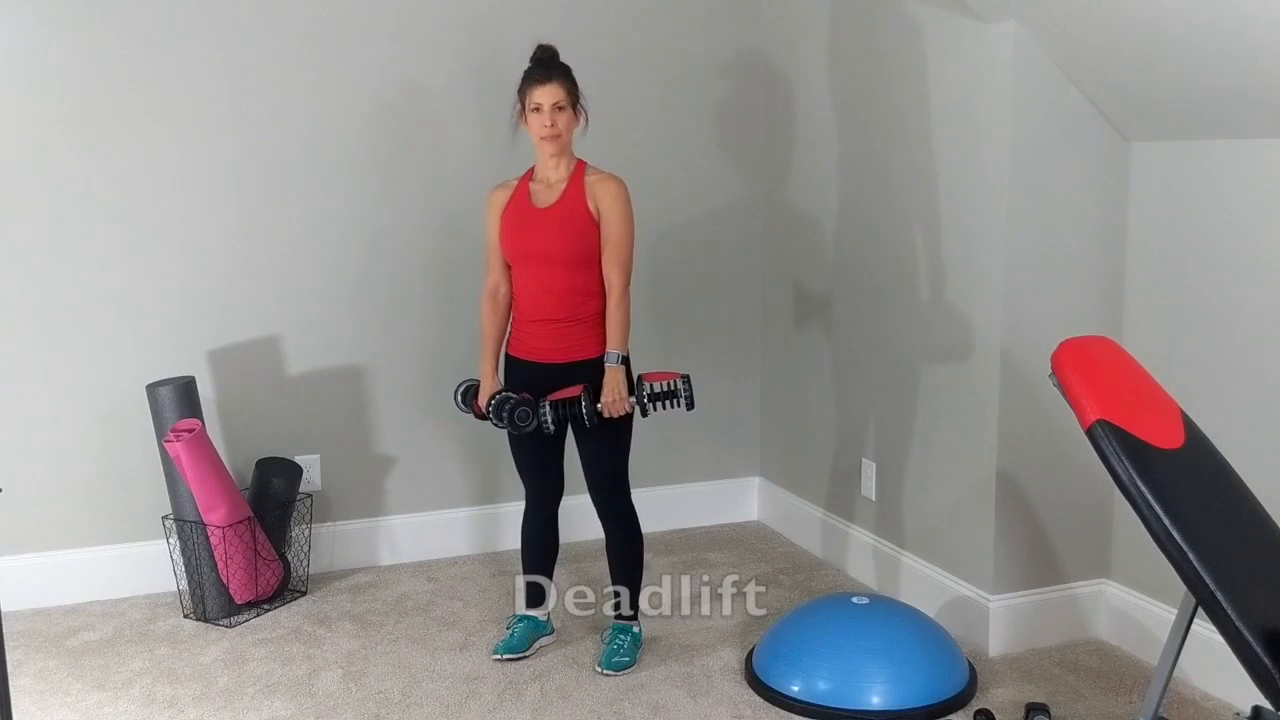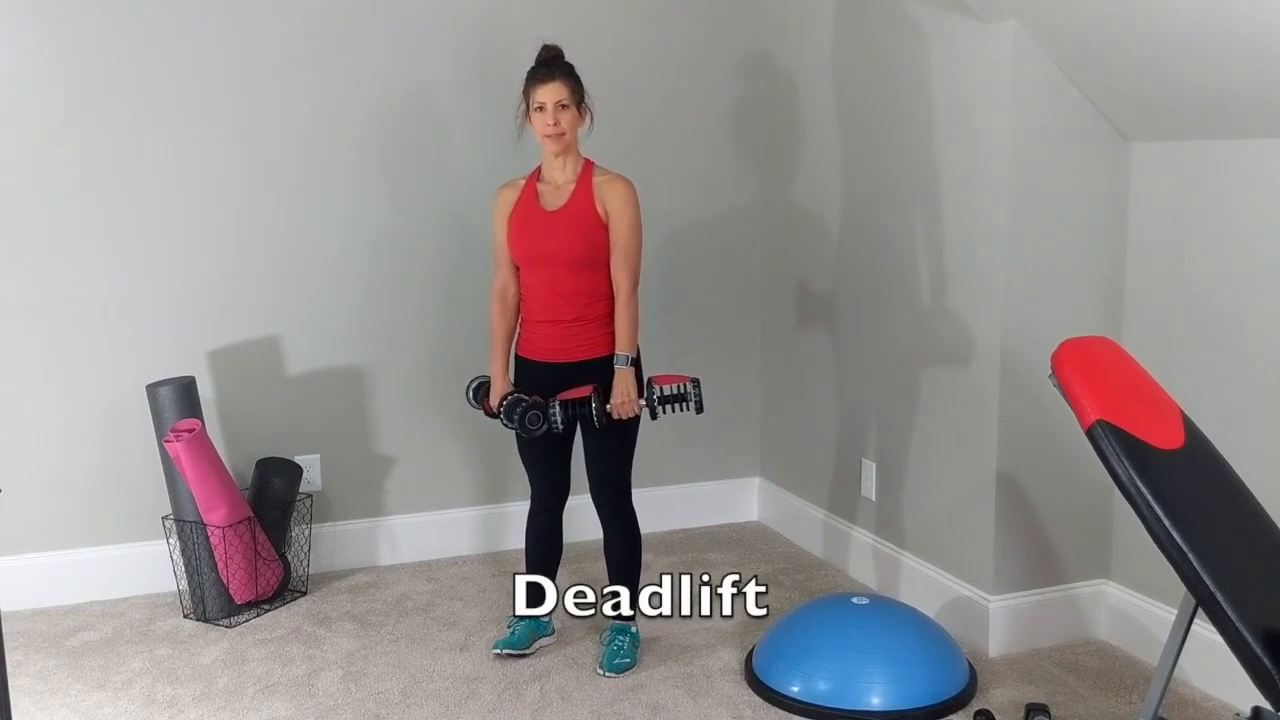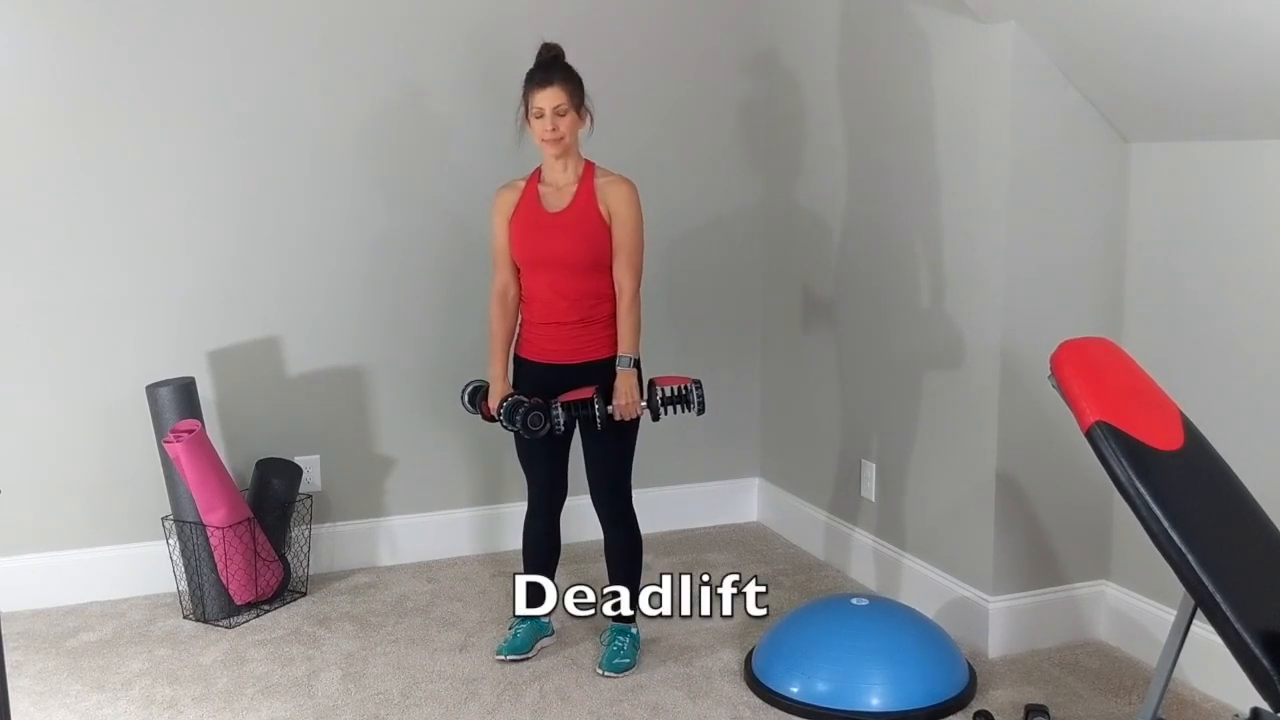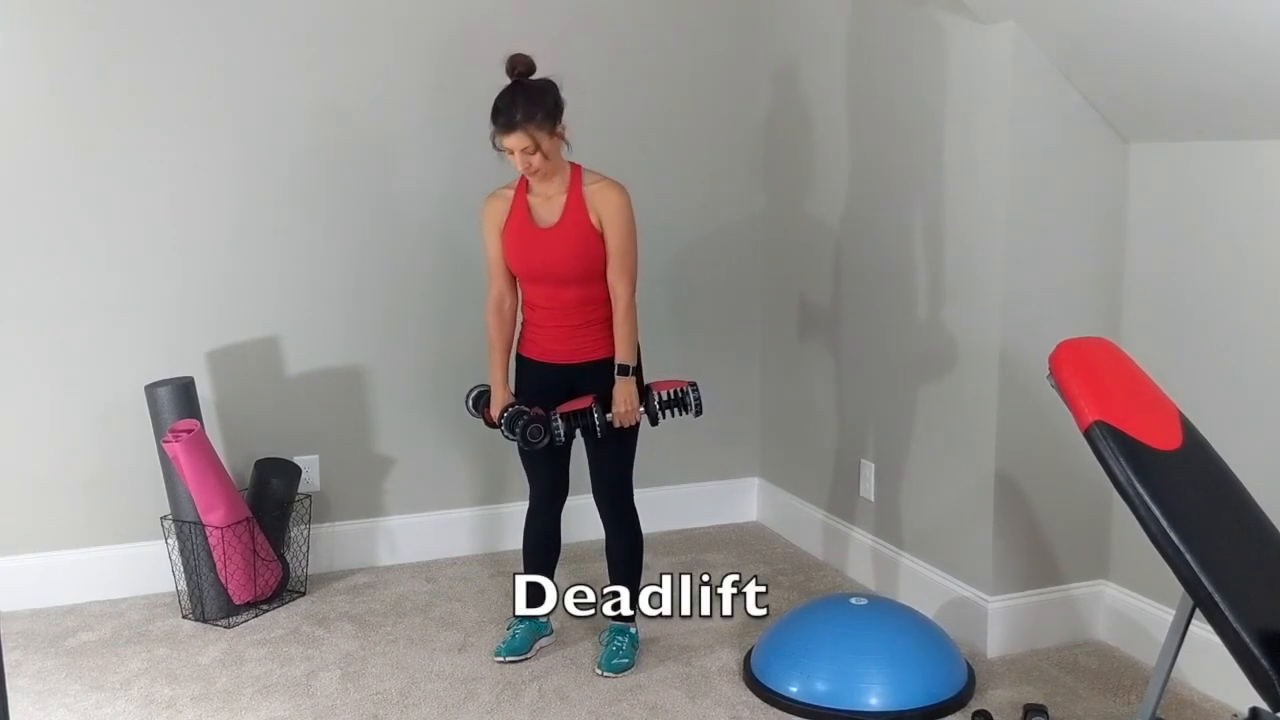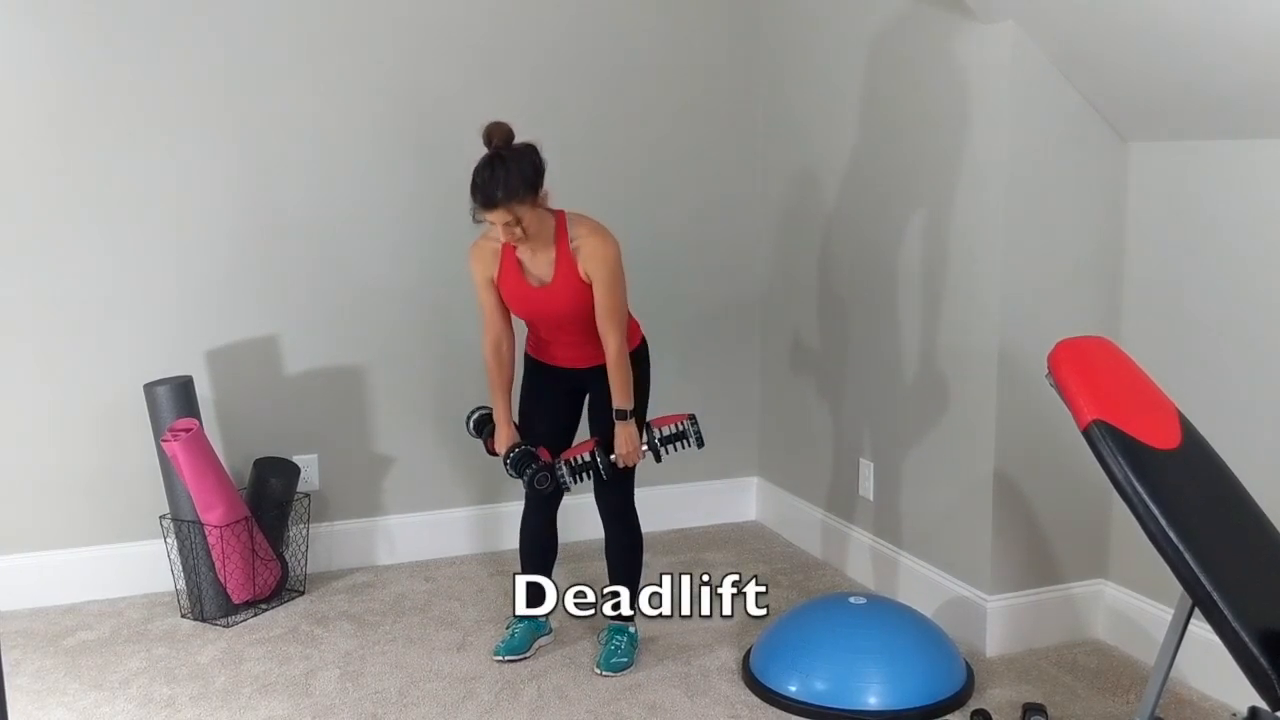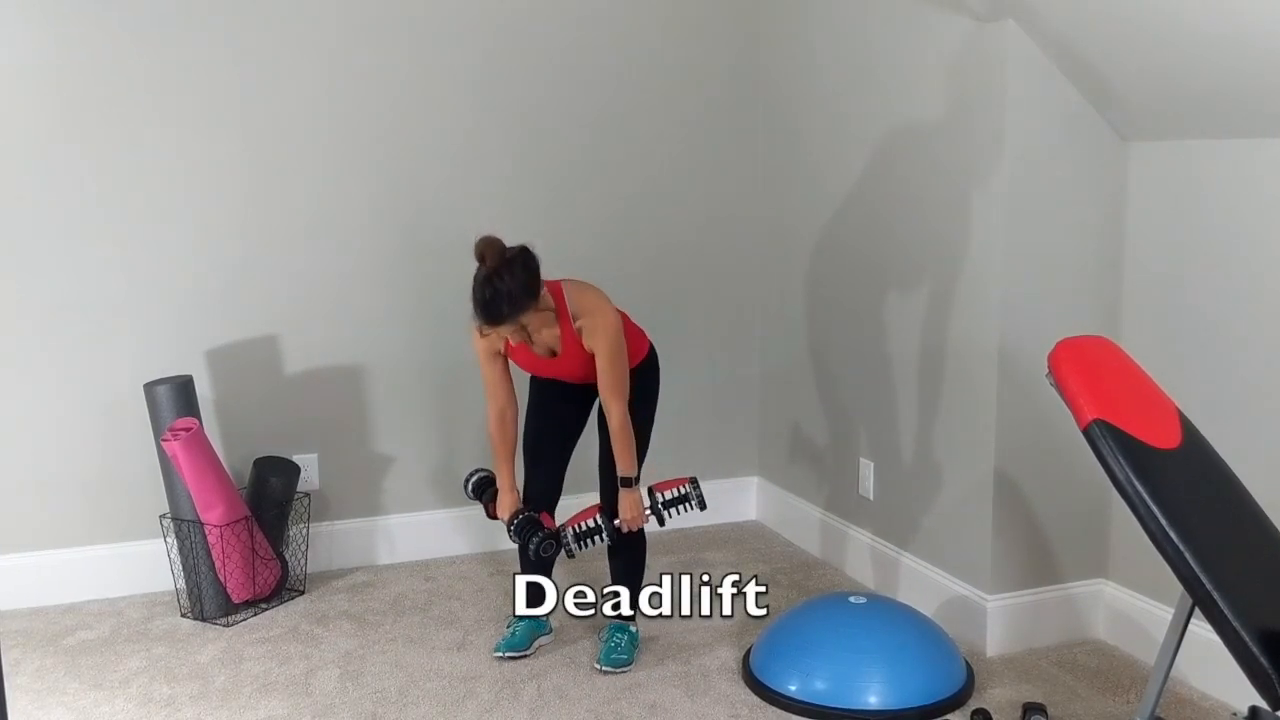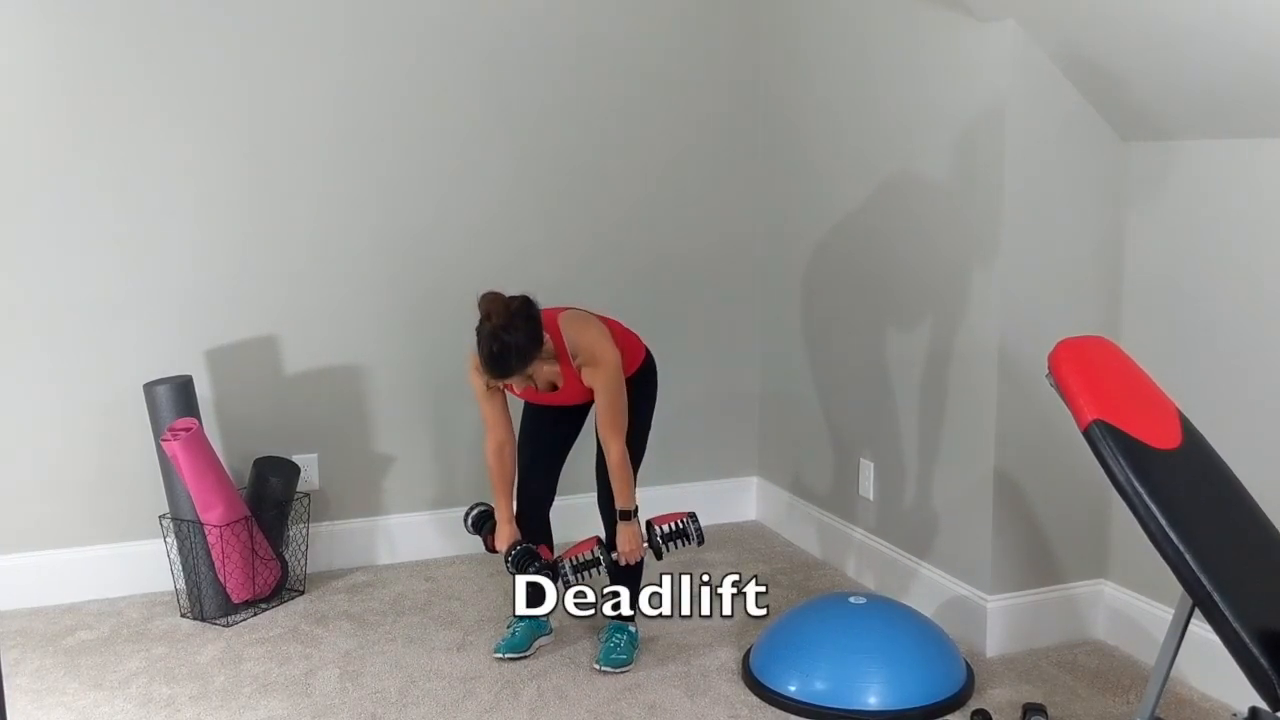
dt=0.7s
person 1, frame 1
left shoulder: (604, 189)
right shoulder: (503, 197)
left elbow: (616, 286)
right elbow: (496, 289)
left wrist: (616, 367)
right wrist: (487, 372)
left hip: (591, 367)
right hip: (527, 369)
left knee: (611, 496)
right knee: (539, 496)
left ankle: (625, 622)
right ankle: (535, 614)
person 1, frame 2
left shoulder: (612, 190)
right shoulder: (510, 198)
left elbow: (624, 288)
right elbow: (505, 289)
left wrist: (624, 369)
right wrist: (499, 372)
left hip: (602, 366)
right hip: (537, 369)
left knee: (611, 497)
right knee: (545, 495)
left ankle: (624, 624)
right ankle: (535, 615)
person 1, frame 3
left shoulder: (615, 192)
right shoulder: (509, 199)
left elbow: (627, 289)
right elbow: (505, 291)
left wrist: (627, 369)
right wrist: (497, 374)
left hip: (601, 368)
right hip: (535, 371)
left knee: (612, 500)
right knee: (542, 498)
left ankle: (623, 626)
right ankle: (535, 616)
person 1, frame 4
left shoulder: (605, 197)
right shoulder: (498, 207)
left elbow: (622, 295)
right elbow: (501, 299)
left wrist: (625, 378)
right wrist: (498, 382)
left hip: (604, 366)
right hip: (538, 369)
left knee: (612, 499)
right knee: (544, 497)
left ankle: (622, 625)
right ankle: (533, 616)
person 1, frame 5
left shoulder: (592, 244)
right shoulder: (485, 255)
left elbow: (613, 340)
right elbow: (498, 342)
left wrist: (624, 419)
right wrist: (503, 421)
left hip: (613, 366)
right hip: (547, 370)
left knee: (613, 499)
right knee: (539, 495)
left ankle: (622, 624)
right ankle: (532, 615)
person 1, frame 6
left shoulder: (593, 314)
right shoulder: (489, 328)
left elbow: (615, 410)
right elbow: (500, 409)
left wrist: (629, 485)
right wrist: (505, 486)
left hip: (630, 372)
right hip: (556, 382)
left knee: (617, 504)
right knee: (536, 496)
left ankle: (624, 622)
right ankle: (532, 616)
person 1, frame 7
left shoulder: (593, 348)
right shoulder: (488, 363)
left elbow: (614, 444)
right elbow: (499, 441)
left wrist: (628, 520)
right wrist: (504, 519)
left hip: (629, 376)
right hip: (553, 394)
left knee: (611, 502)
right knee: (531, 496)
left ankle: (622, 623)
right ankle: (533, 616)
